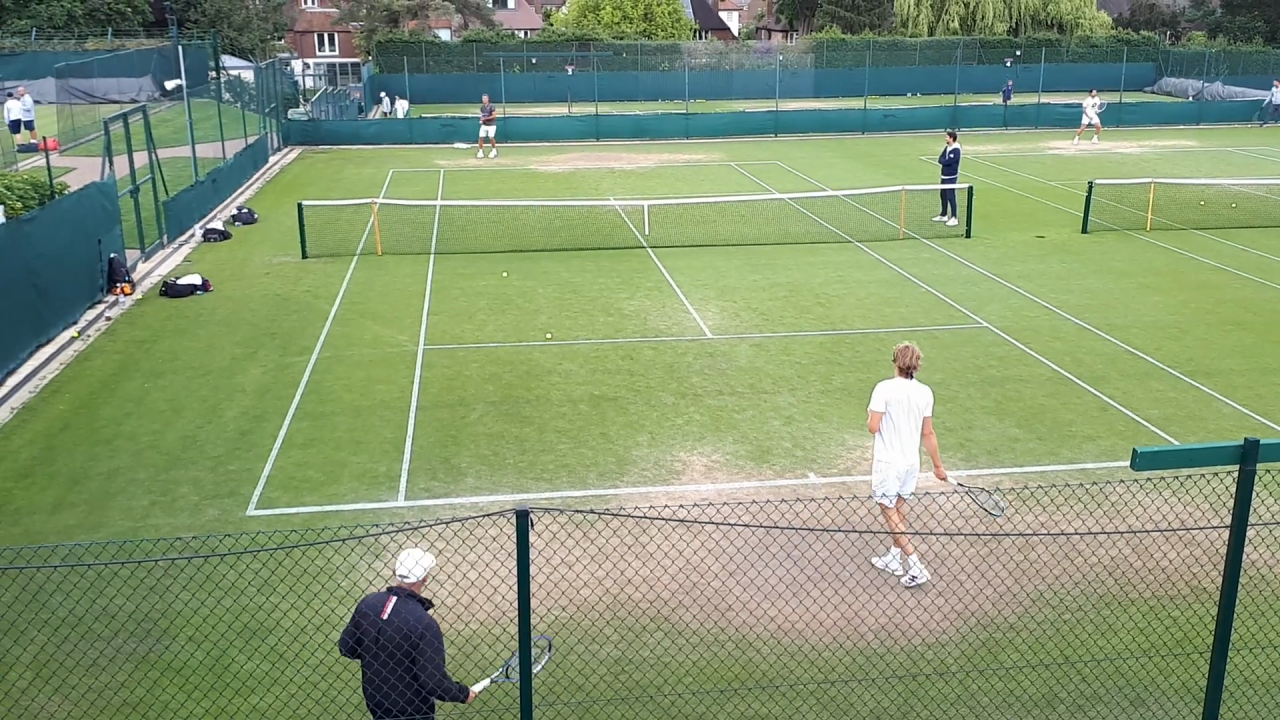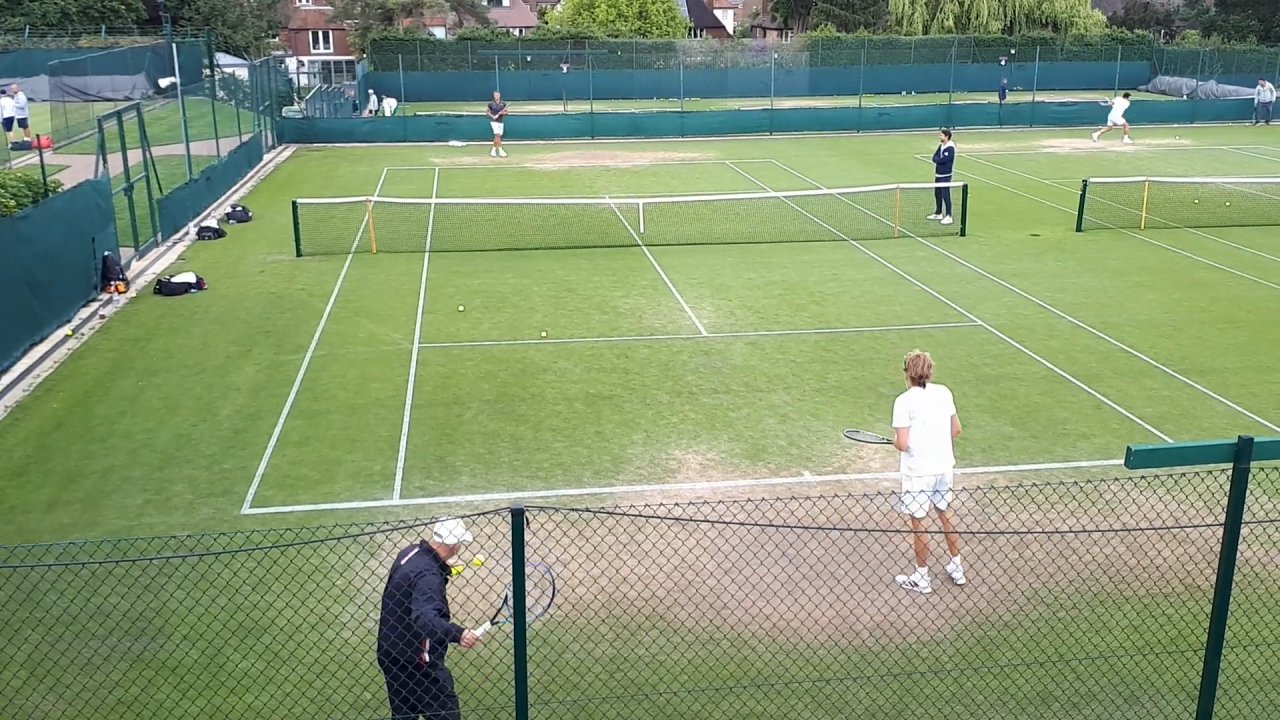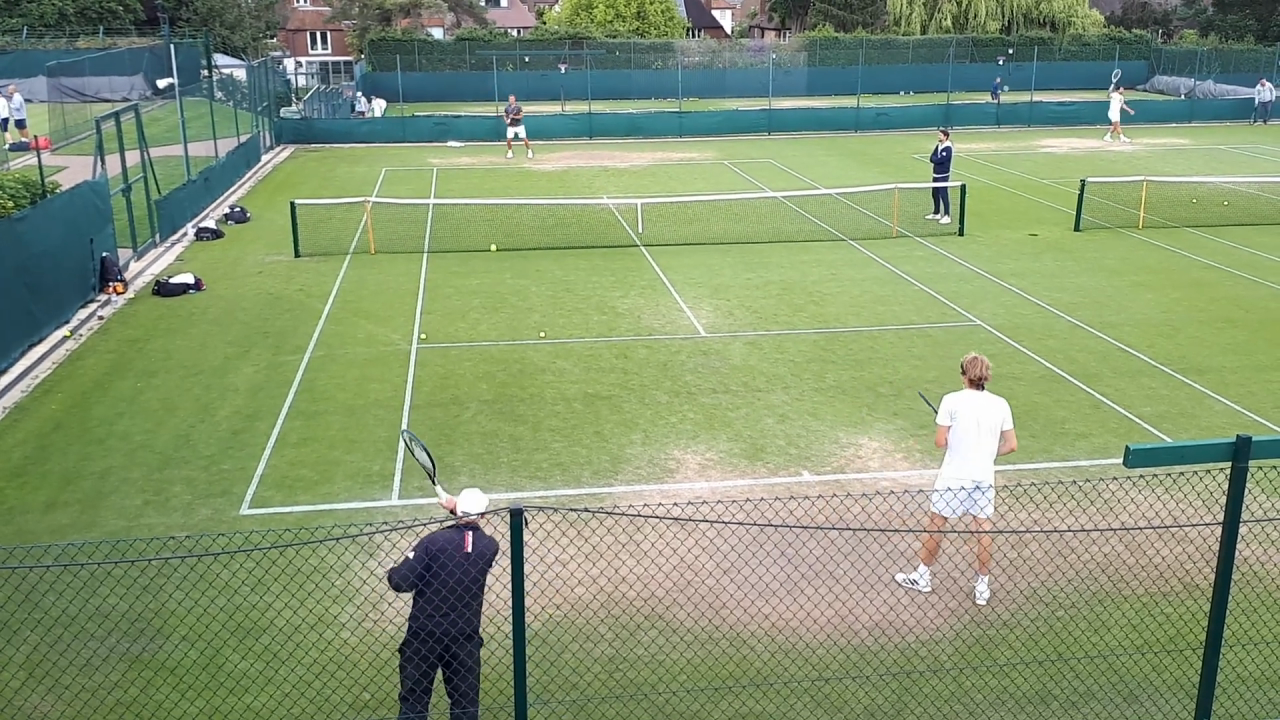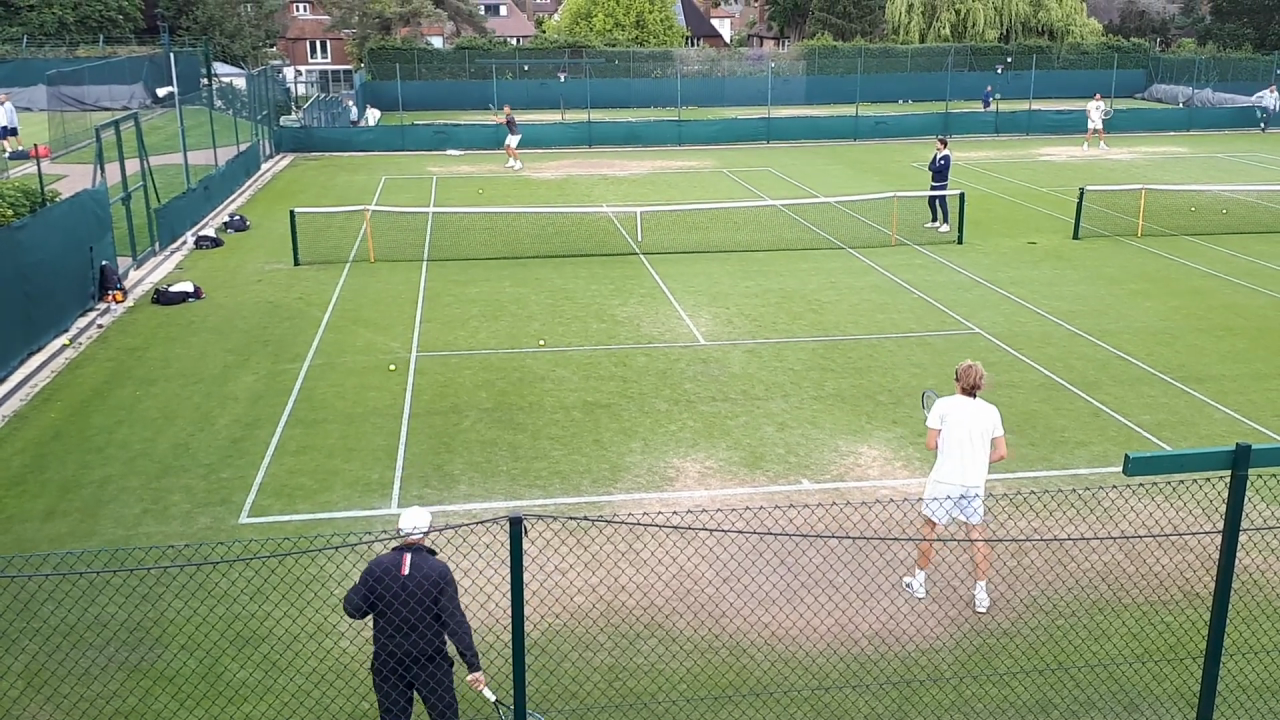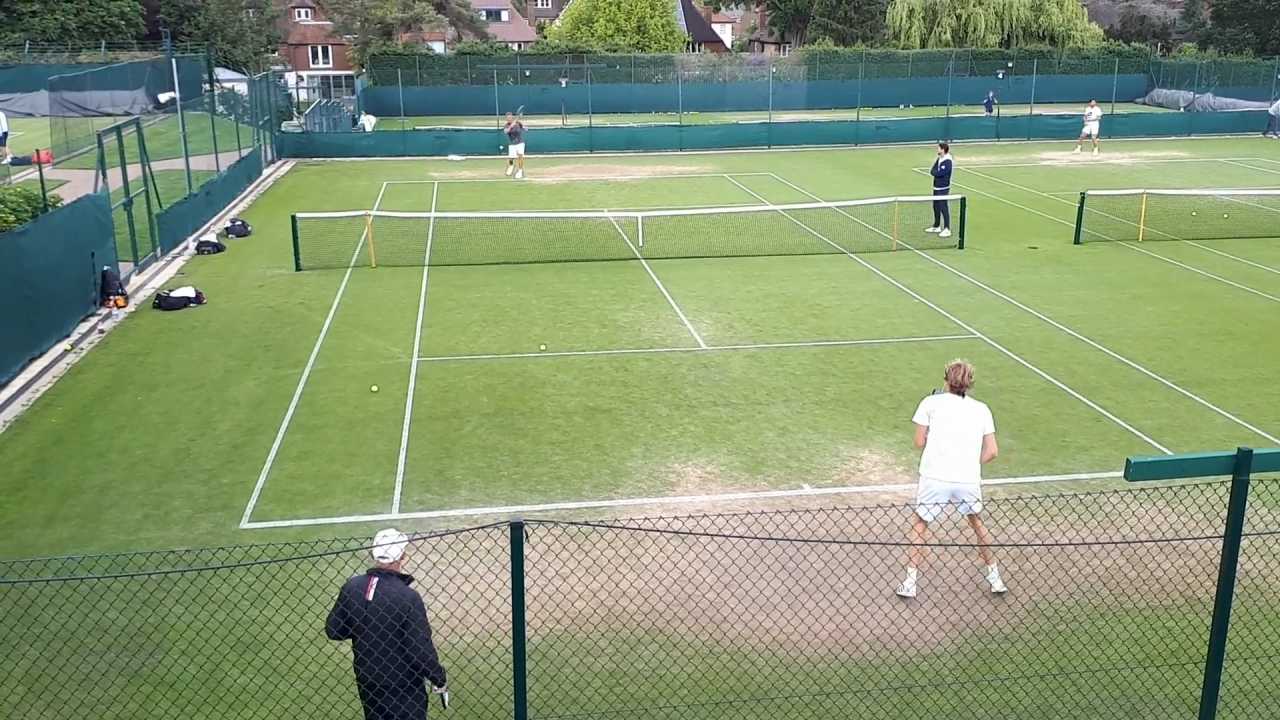
dt=0.7s
person 1, frame 1
left shoulder: (884, 388)
right shoulder: (925, 392)
left elbow: (872, 427)
right elbow: (928, 434)
left wrist: (872, 416)
right wrist: (938, 465)
left hip: (888, 462)
right hip: (911, 461)
left knee: (890, 513)
right knee: (896, 508)
left ankle: (917, 567)
right ankle: (895, 559)
person 1, frame 2
left shoulder: (904, 401)
right shoulder: (944, 393)
left elbow: (902, 444)
right elbow: (956, 430)
left wrist: (895, 438)
left hip: (918, 472)
right hip: (944, 467)
left knee: (918, 523)
right knee: (946, 514)
left ankle: (922, 578)
right ankle: (956, 567)
person 1, frame 3
left shoulder: (952, 401)
right shoulder: (1000, 404)
left elbow: (940, 442)
right elbow: (1011, 445)
left hip: (954, 476)
right hip: (984, 478)
left knee: (937, 524)
right knee: (982, 529)
left ankle: (923, 576)
right ankle: (982, 587)
person 1, frame 4
left shoulder: (943, 405)
right shoulder: (991, 411)
left elbow: (931, 444)
right elbow: (1001, 453)
left hip: (944, 481)
right hip: (974, 484)
left knee: (929, 529)
right knee: (977, 535)
left ankle: (919, 582)
right ankle: (981, 594)
person 1, frame 5
left shoulder: (931, 402)
right shoulder: (981, 409)
left elbow: (919, 441)
right elbow: (992, 452)
left hip: (936, 478)
right hip: (968, 480)
left knee: (920, 528)
right knee: (977, 523)
left ankle: (911, 581)
right ankle: (994, 576)
person 2, frame 1
left shoulder: (368, 604)
right shoulder: (424, 624)
left elbow: (347, 648)
right elbow: (434, 683)
right wrist: (463, 694)
left hip: (375, 699)
person 2, frame 2
left shoulder: (411, 553)
right shoulder: (429, 575)
right elbow: (424, 619)
right wrist: (458, 634)
left hip: (391, 654)
right hip: (417, 662)
person 2, frame 3
left shoulder: (434, 541)
right shoulder: (489, 546)
left elbow: (402, 583)
left wrist: (392, 574)
right wrist: (455, 509)
left hip: (424, 635)
right hip: (464, 637)
person 2, frame 4
left shoulder: (378, 566)
right shoulder: (438, 569)
left elbow: (352, 608)
right elbow: (454, 621)
right wrist: (473, 664)
left hip: (388, 662)
right hip: (431, 661)
person 2, frame 5
left shoulder: (351, 588)
right shoulder: (407, 597)
left elbow: (333, 631)
right elbow: (422, 653)
right wrist: (439, 680)
left hip: (367, 684)
right hip: (402, 689)
